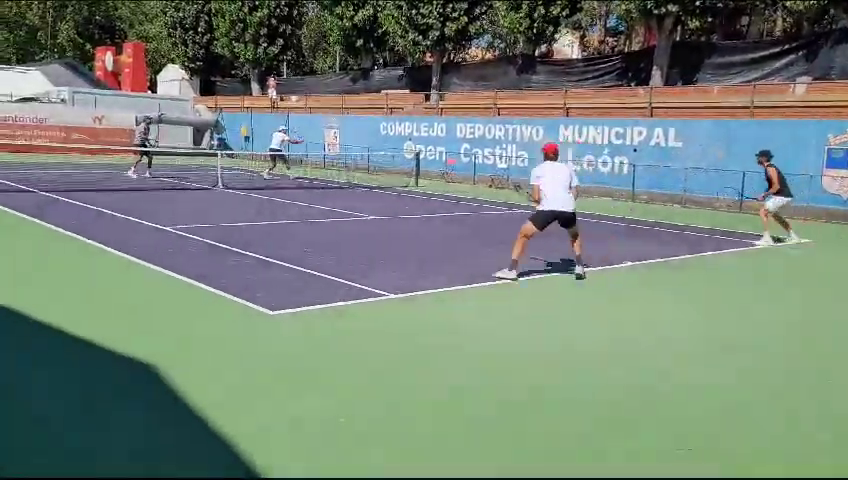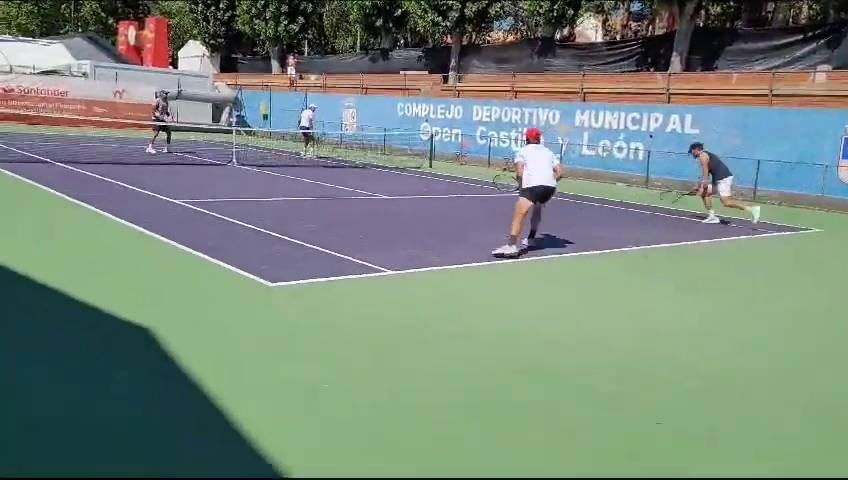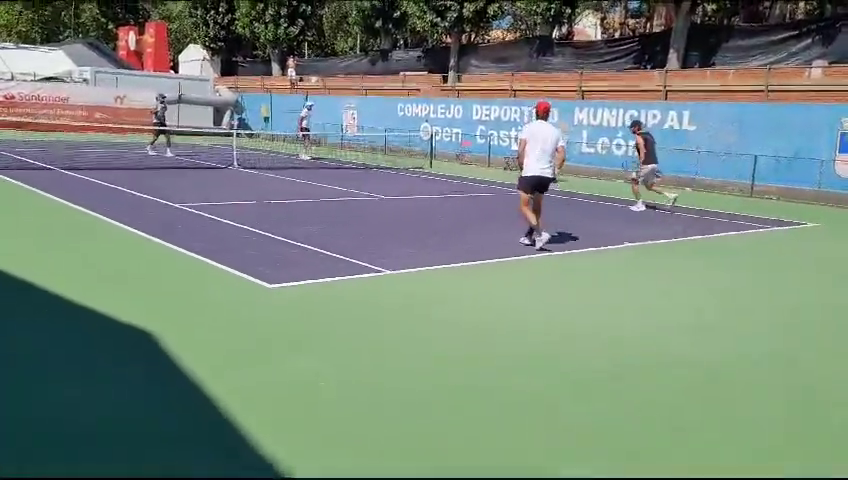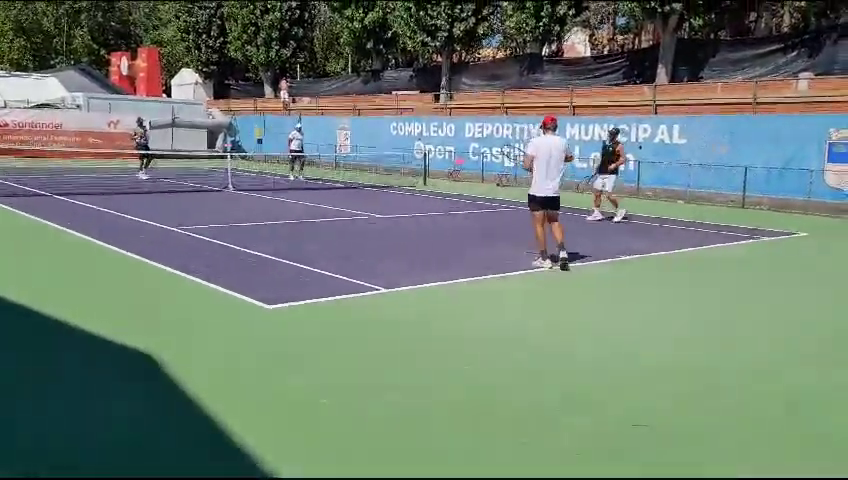
dt=0.5s
person 1, frame 1
left shoulder: (538, 169)
right shoulder: (568, 169)
left elbow: (536, 197)
right elbow: (575, 193)
left wrist: (539, 202)
left hip: (547, 209)
right hip: (568, 210)
left knee: (522, 235)
right knee: (574, 235)
left ankle: (511, 270)
right ankle: (579, 267)
person 1, frame 2
left shoulder: (522, 151)
right shoulder: (548, 152)
left elbow: (520, 173)
right elbow: (560, 172)
left wrist: (521, 186)
left hip: (533, 186)
right hip: (550, 187)
left knee: (518, 215)
right knee: (538, 208)
left ankle: (511, 246)
right ankle: (531, 239)
person 1, frame 3
left shoulder: (529, 127)
right shoulder: (556, 131)
left elbow: (521, 151)
right elbow: (561, 155)
left wrist: (521, 166)
right wrist: (555, 171)
left hip: (530, 173)
right hip: (547, 175)
left knee: (524, 206)
right knee: (536, 205)
left ankle: (540, 233)
right ankle: (530, 236)
person 1, frame 4
left shoulder: (535, 142)
right shoulder: (563, 143)
left elbow: (526, 165)
right elbow: (569, 158)
left wrist: (533, 165)
left hip: (537, 191)
right hip: (554, 191)
left knee: (539, 225)
right knee: (555, 222)
left ankle: (544, 258)
right ankle: (562, 252)
